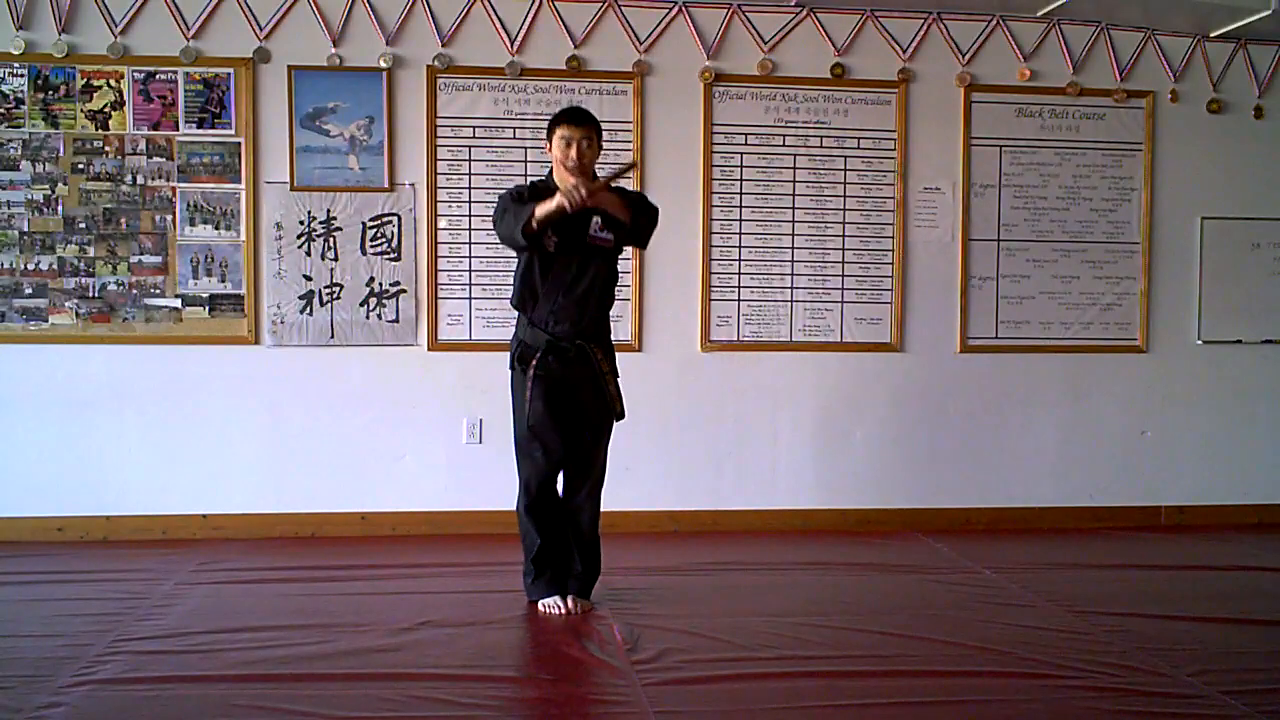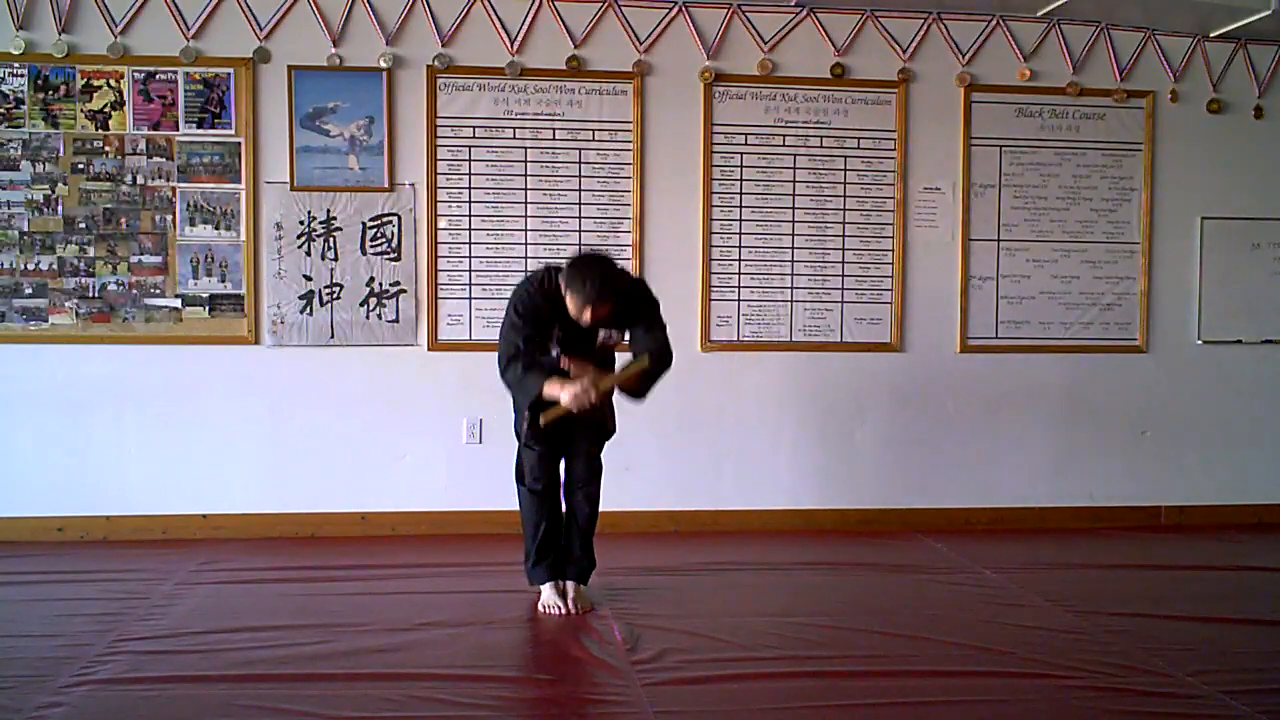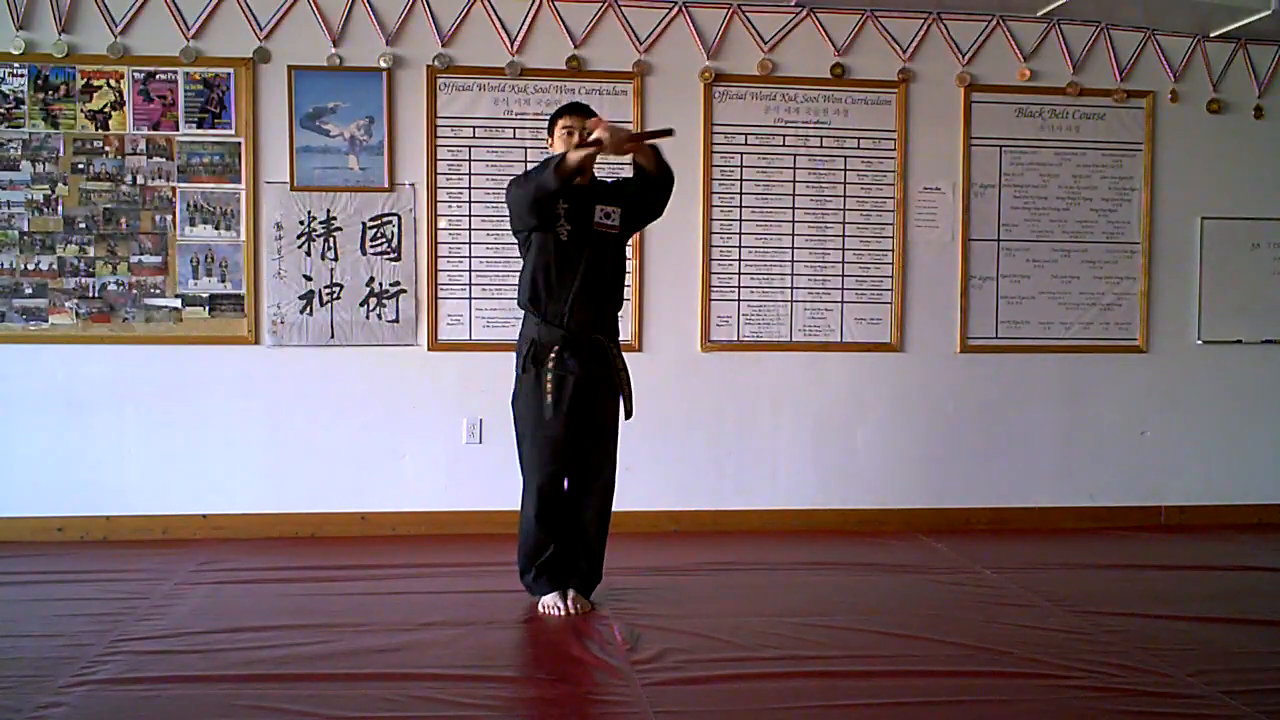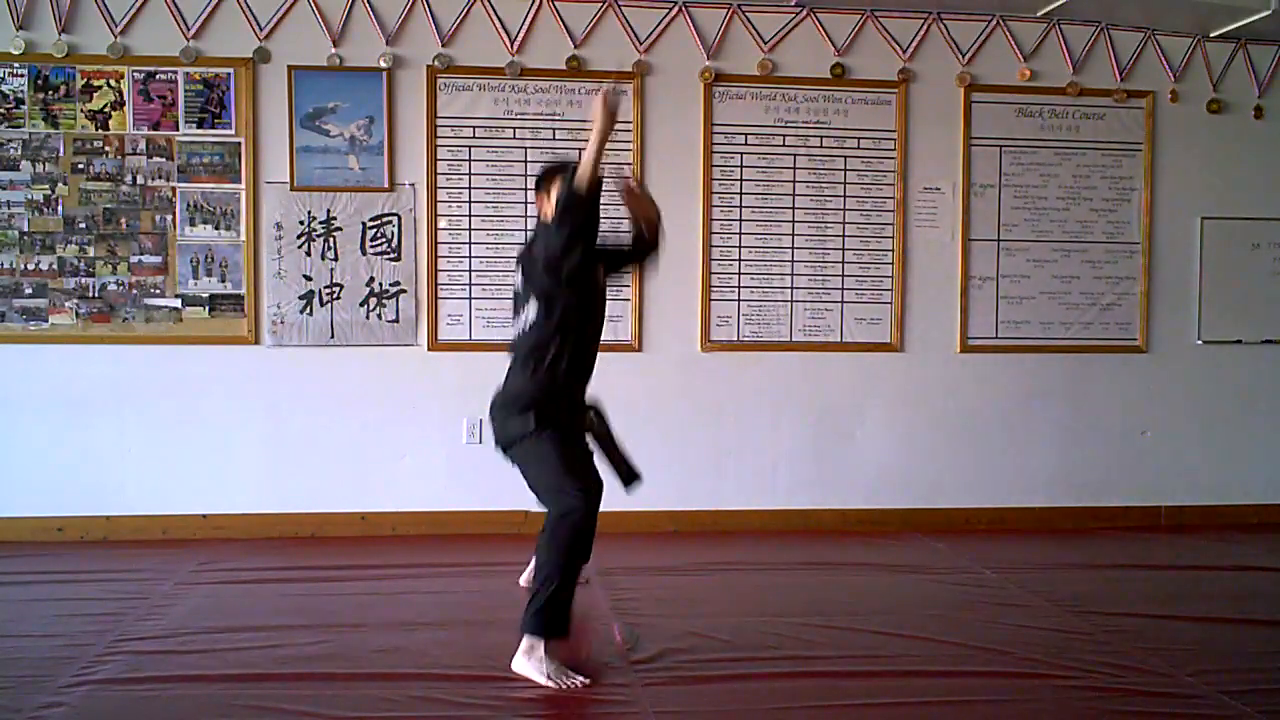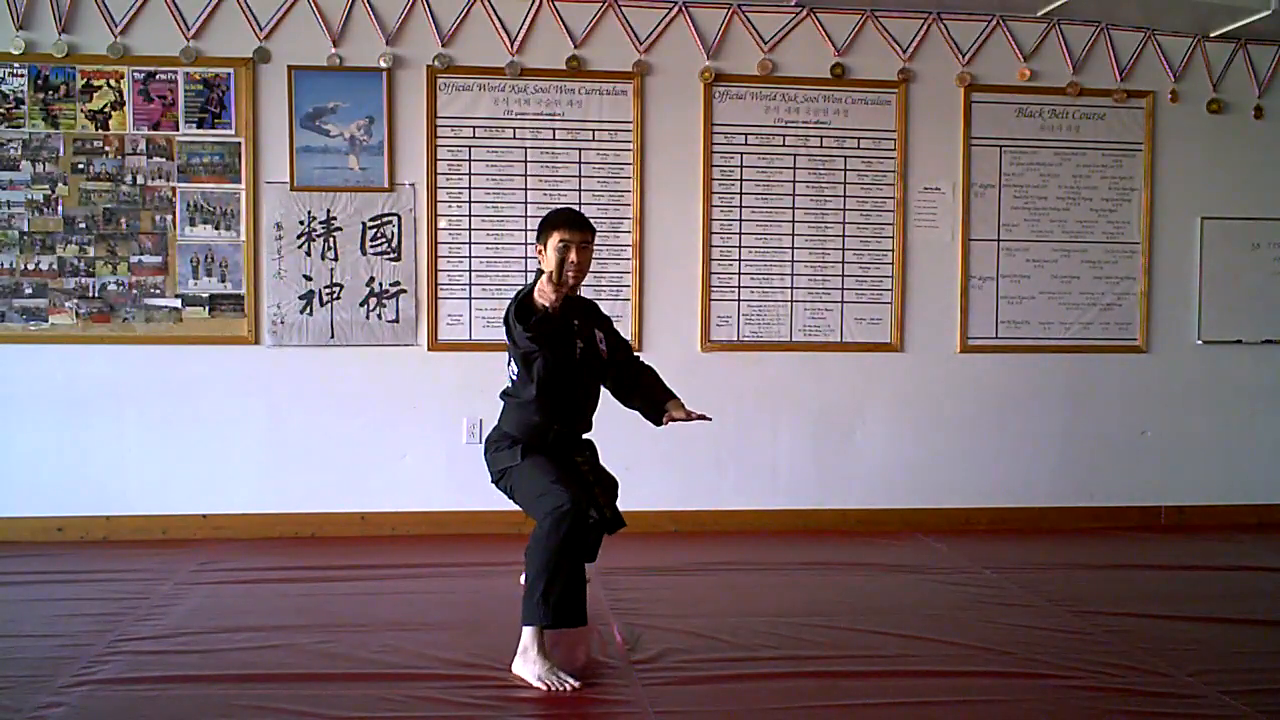
dt=1s
person 1, frame 1
left shoulder: (612, 198)
right shoulder: (524, 198)
left elbow: (644, 222)
right elbow: (508, 225)
left wrist: (599, 196)
right wrist: (555, 202)
left hip: (592, 358)
right hip: (536, 353)
left knee: (586, 476)
right knee: (538, 474)
left ankle: (577, 584)
right ankle: (546, 585)
person 1, frame 2
left shoulder: (633, 295)
right shoulder: (533, 294)
left elbow: (657, 354)
right elbow: (513, 365)
left wrist: (602, 380)
right wrist: (560, 390)
left hip: (593, 392)
right hip: (542, 387)
left knee: (584, 474)
right knee: (537, 469)
left ankle: (575, 577)
right ankle: (547, 579)
person 1, frame 3
left shoulder: (617, 200)
right shoulder: (529, 195)
left elbow: (657, 188)
right elbow: (535, 188)
left wrist: (635, 147)
right wrist: (578, 152)
left hip: (600, 354)
right hip: (544, 353)
left knee: (594, 479)
right knee: (544, 477)
left ankle: (577, 584)
right ankle: (546, 585)
person 1, frame 4
left shoulder: (581, 254)
right shoulder: (545, 251)
left elbow: (634, 253)
right elbow: (573, 219)
left wrist: (645, 217)
right wrist: (597, 138)
left hip: (558, 411)
right hip: (527, 413)
left knee: (583, 494)
right knee: (576, 510)
left ankle: (543, 568)
right ankle: (533, 648)
person 1, frame 5
left shoulder: (590, 315)
right shoulder: (531, 307)
left elbow: (625, 369)
right elbow: (531, 327)
left wrist: (666, 404)
right wrist: (543, 303)
left hip: (566, 445)
right hip: (520, 447)
left knee: (598, 502)
right knee: (565, 509)
left ankle: (540, 570)
right ankle: (530, 650)
